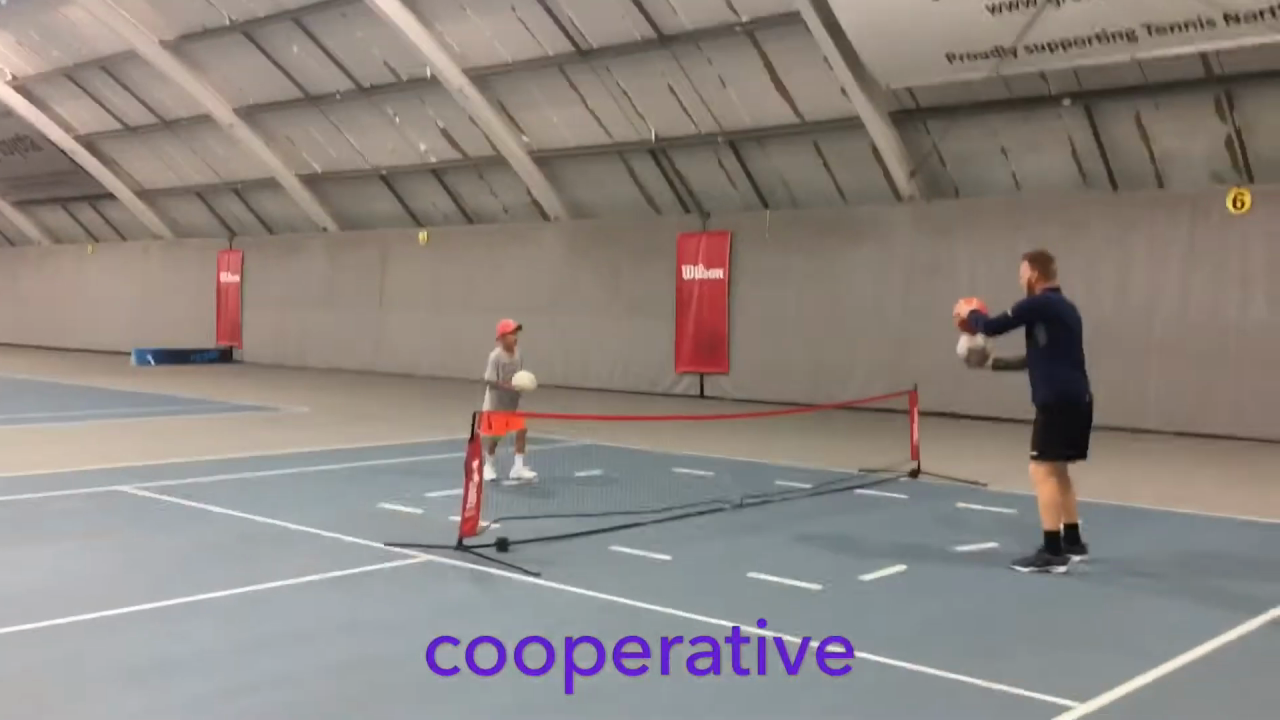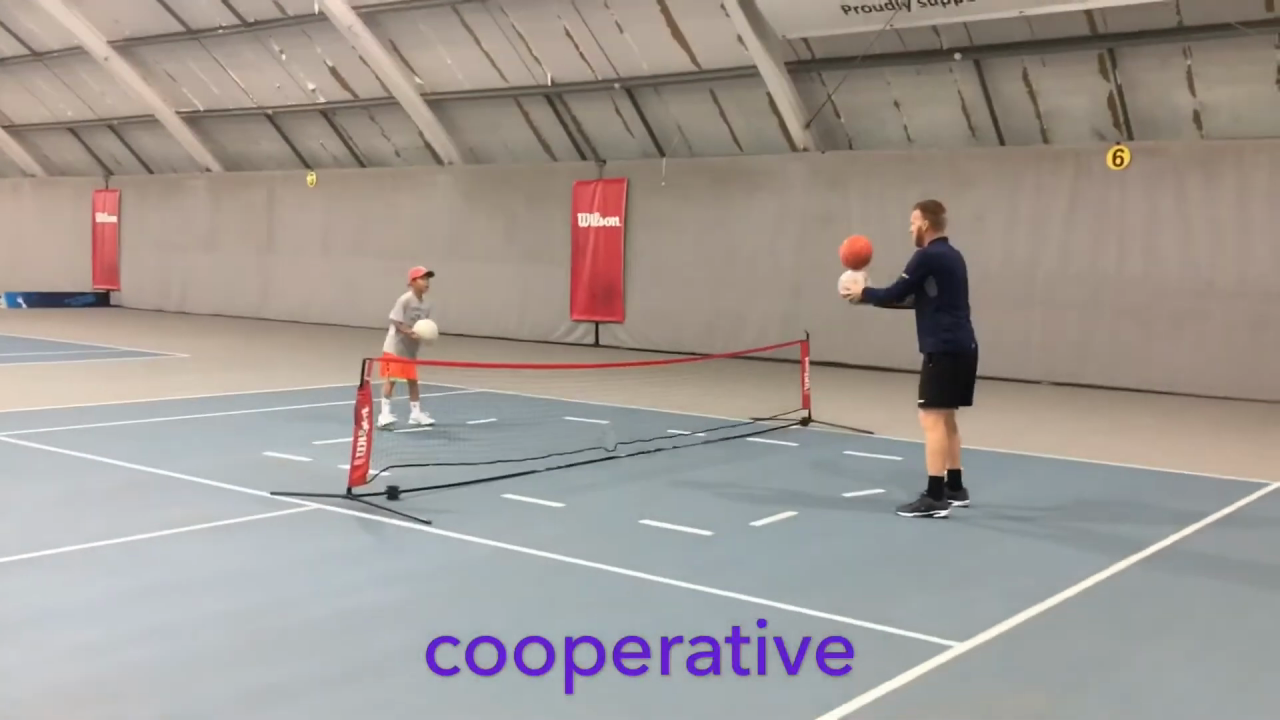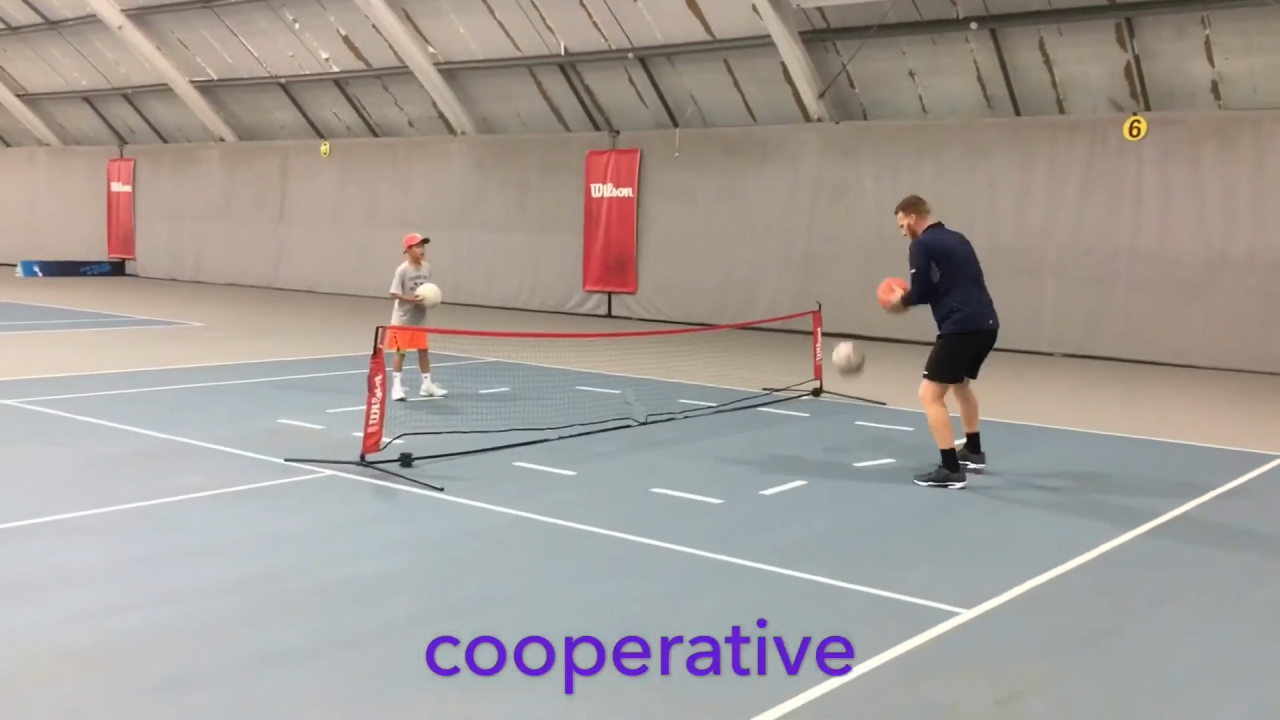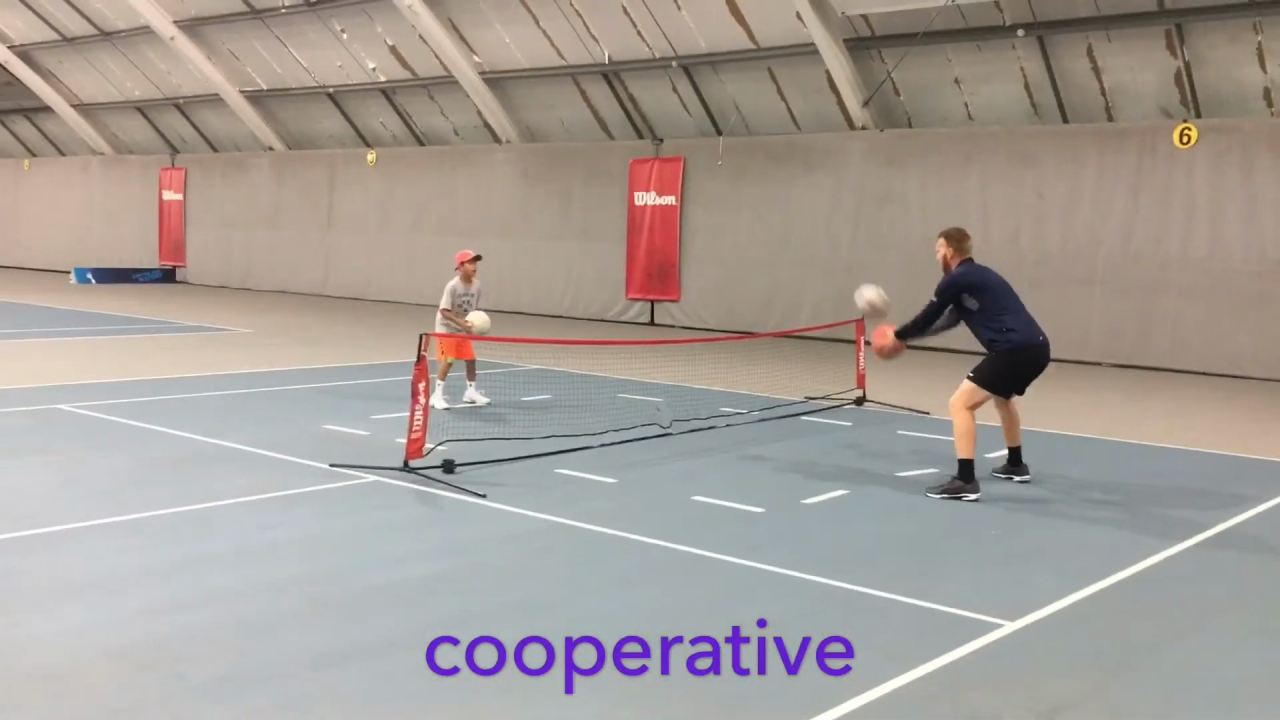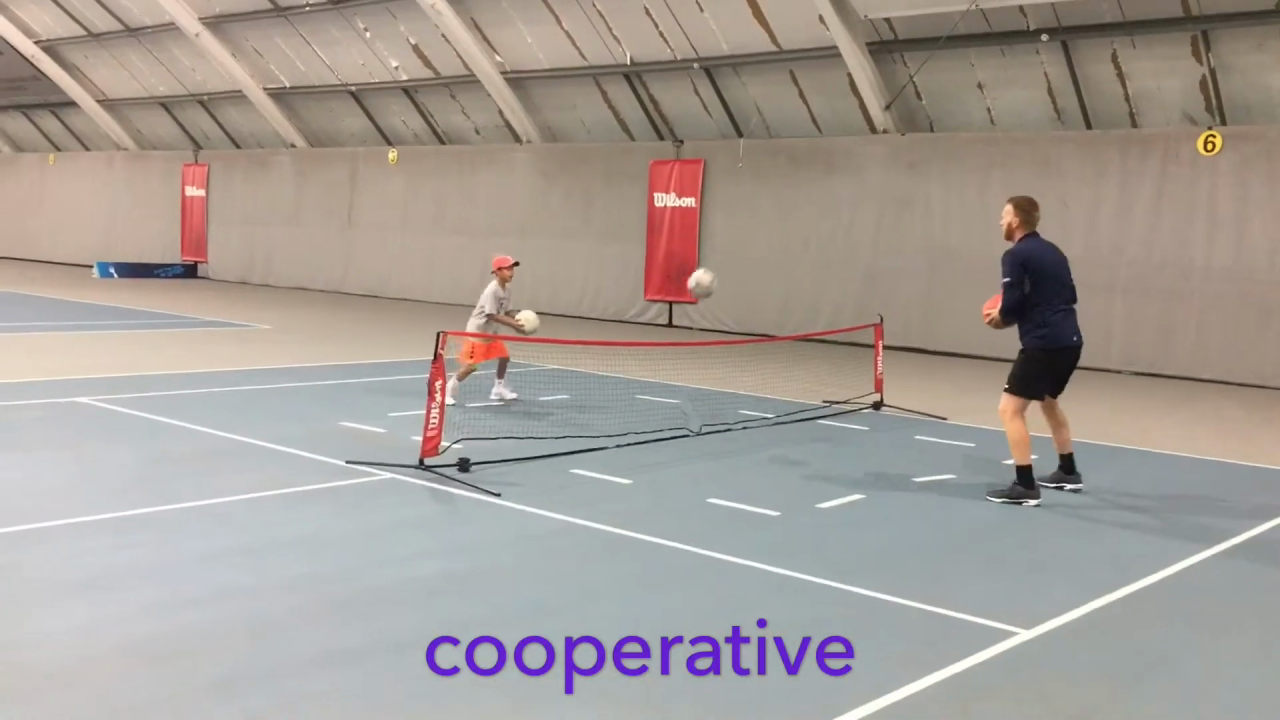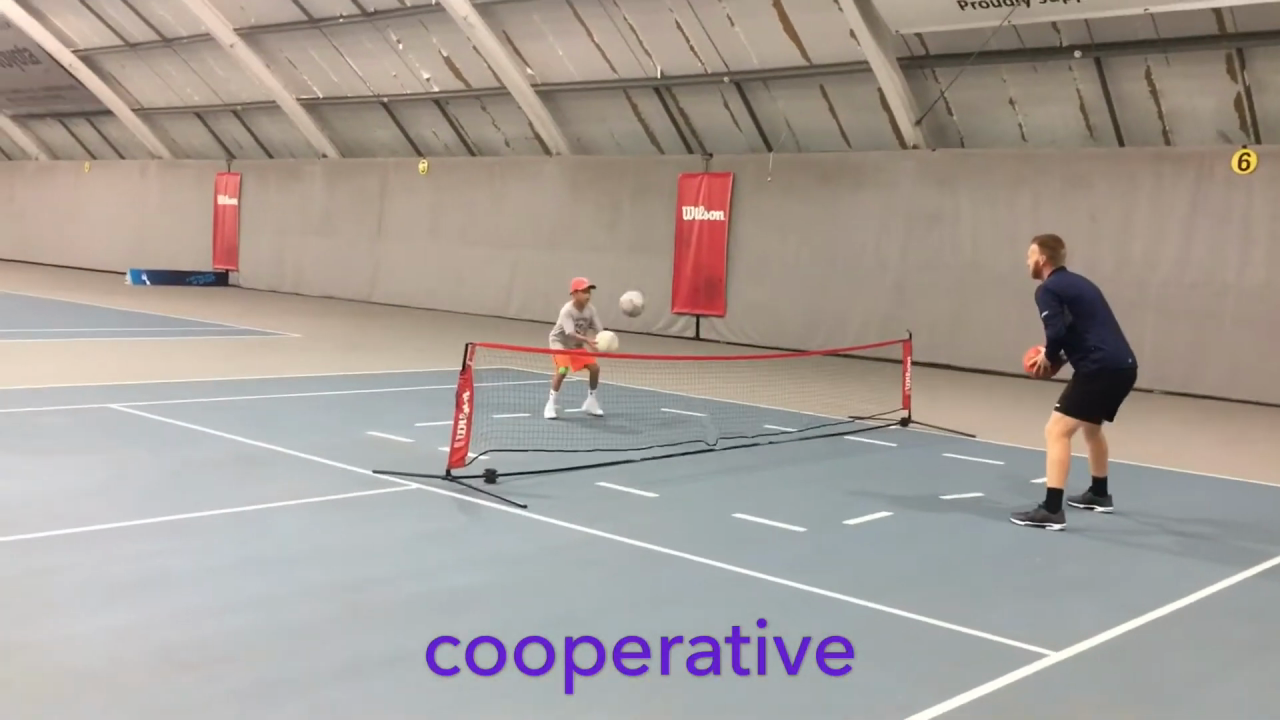
dt=0.7s
person 1, frame 1
left shoulder: (1039, 304)
right shoulder: (1062, 307)
left elbow: (993, 327)
left wrist: (970, 314)
right wrist: (994, 363)
left hip: (1057, 401)
right hip: (1074, 399)
left knee: (1042, 471)
right knee: (1058, 470)
left ankle: (1053, 552)
right ankle: (1072, 543)
person 1, frame 2
left shoulder: (929, 256)
right shoulder: (950, 256)
left elbow: (896, 293)
right elbow: (918, 298)
left wrist: (864, 293)
right wrist: (871, 295)
left hip: (944, 349)
right hip: (961, 347)
left knee: (932, 420)
right knee: (946, 419)
left ankle: (935, 497)
right ankle: (955, 488)
person 1, frame 3
left shoulder: (923, 245)
right shoulder: (956, 239)
left elbow: (920, 293)
left wrist: (902, 300)
right wrist: (910, 296)
left hip: (961, 329)
right hip: (985, 324)
left knee: (930, 395)
right knee: (960, 384)
left ankle: (951, 469)
right ankle: (973, 450)
person 1, frame 4
left shoulder: (956, 280)
right shoulder: (979, 275)
left elbow: (929, 316)
right elbow: (949, 319)
left wrist: (900, 336)
right wrist: (913, 335)
left hip: (1014, 350)
right hip: (1036, 348)
left knee: (961, 403)
right knee: (1001, 396)
left ankle: (965, 480)
right ankle: (1016, 464)
person 1, frame 5
left shoulder: (1016, 255)
right shoulder: (1053, 252)
left elbow: (1012, 304)
left wrist: (1001, 316)
left hip: (1043, 345)
right hip: (1070, 341)
left knee: (1010, 409)
right knee: (1049, 403)
left ankle: (1026, 486)
right ankle: (1068, 472)
person 1, frame 6
left shoulder: (1048, 289)
right shoulder: (1078, 283)
left elbow: (1057, 332)
left wrist: (1048, 357)
right wrist: (1060, 357)
left hip: (1100, 369)
right hip: (1122, 365)
left knee: (1057, 431)
right knee: (1091, 426)
left ankle: (1051, 510)
right ankle: (1099, 494)
